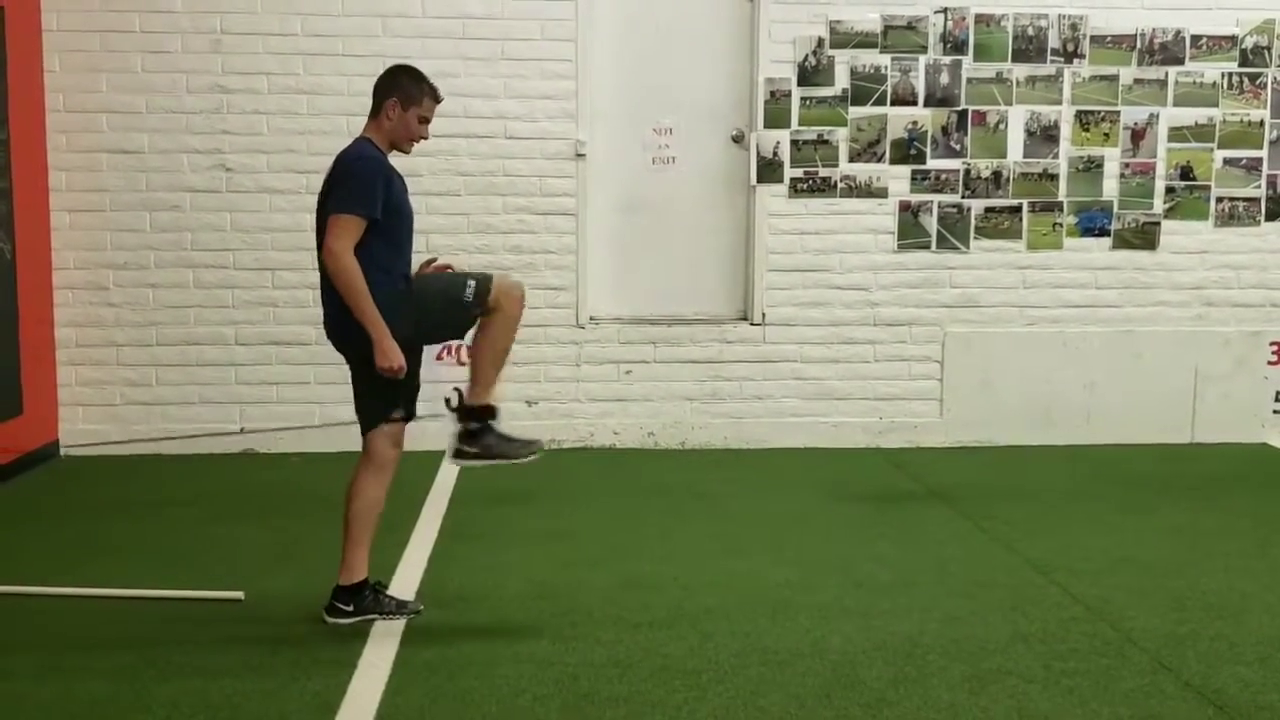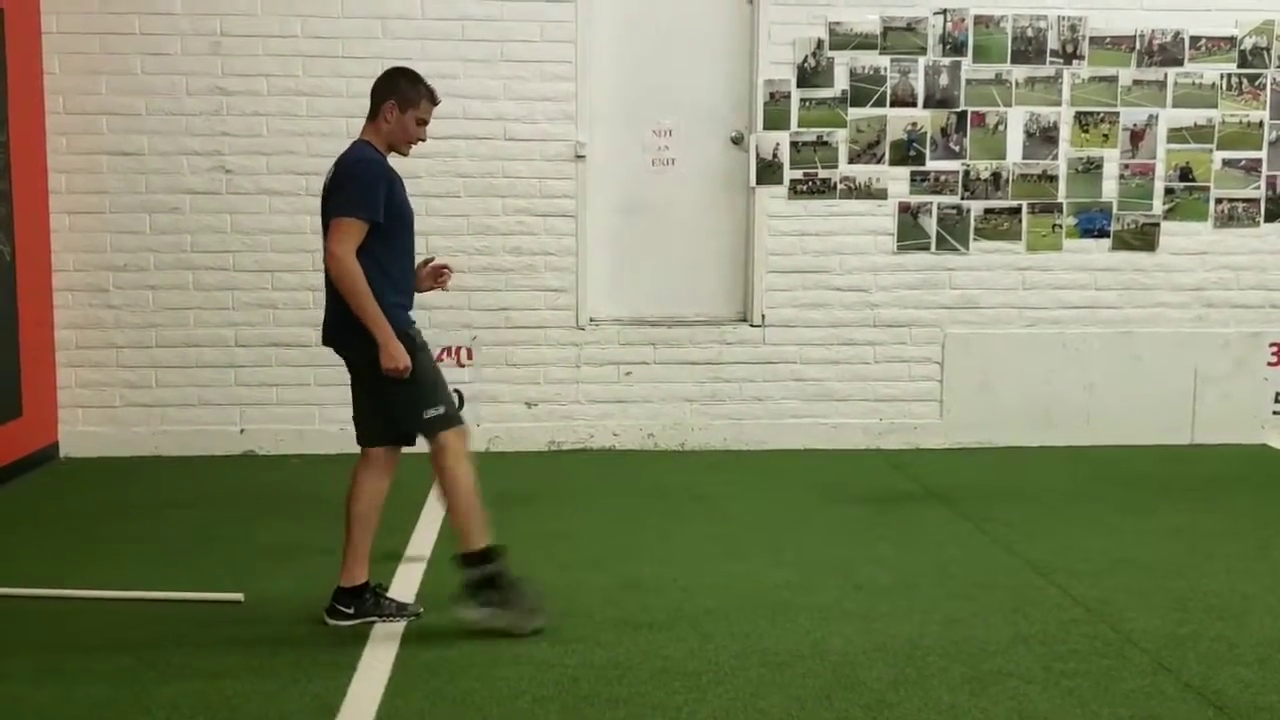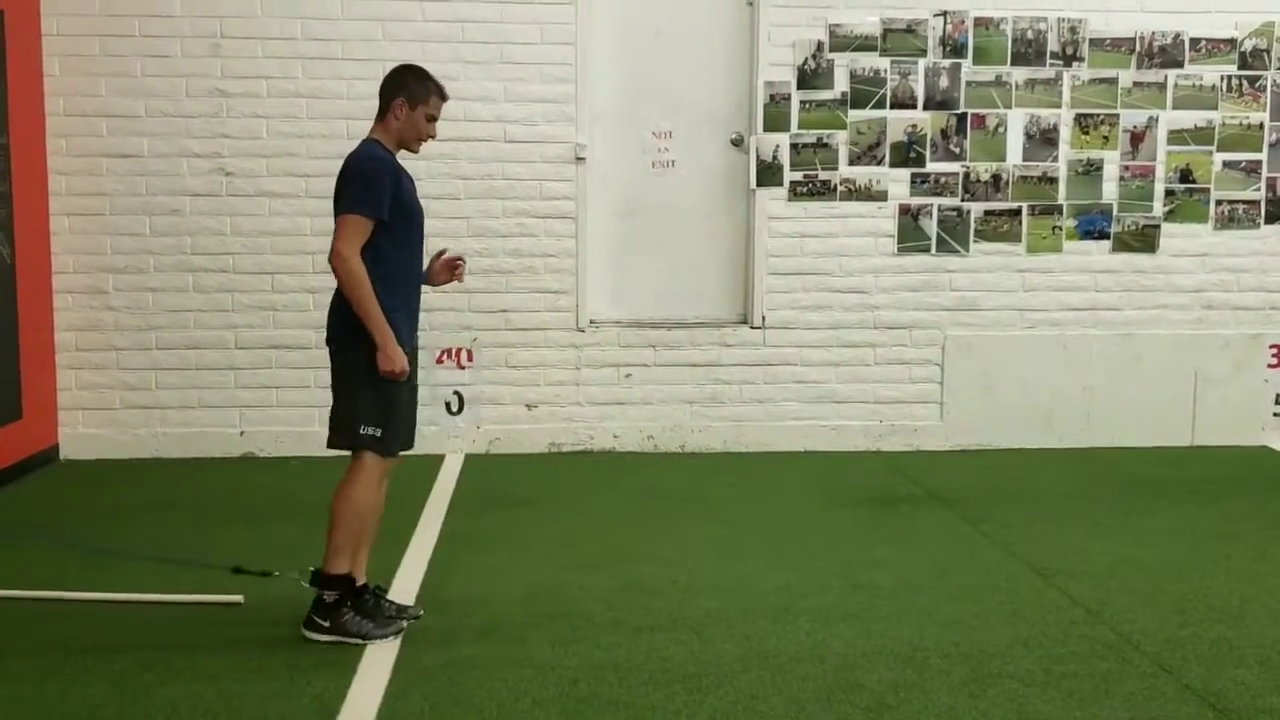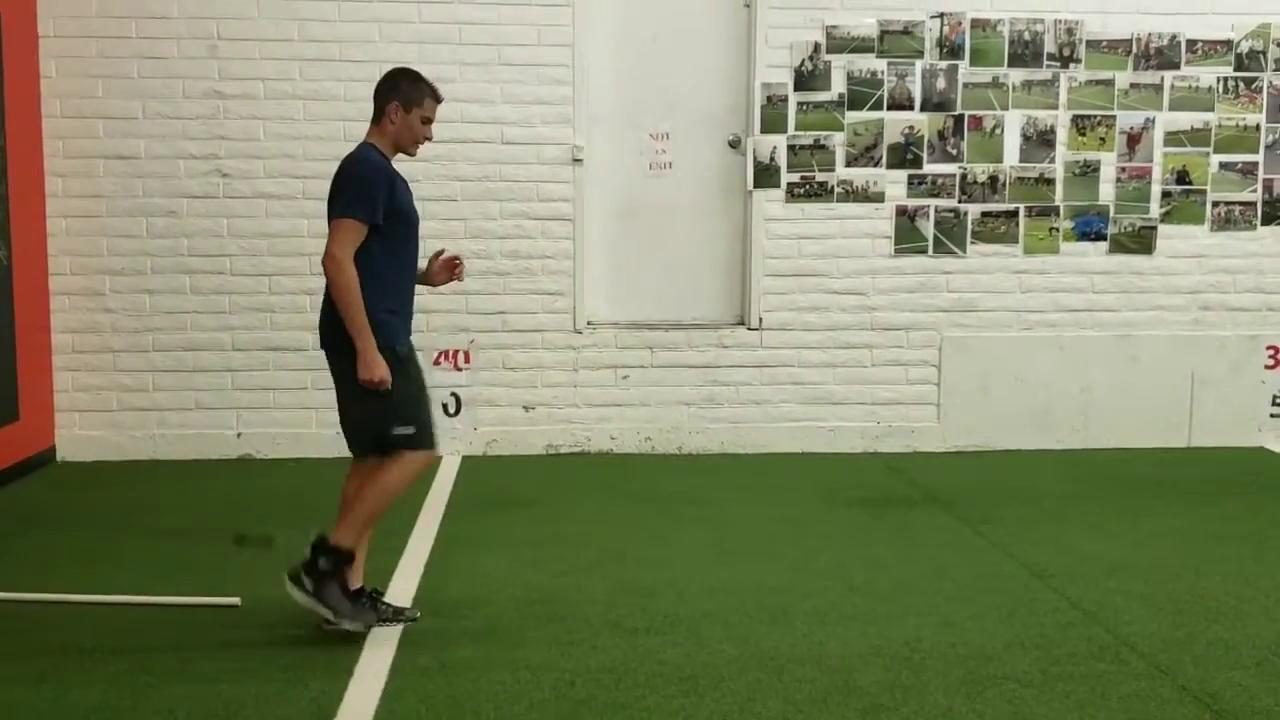
dt=0.3s
person 1, frame 1
left shoulder: (371, 166)
right shoulder: (362, 165)
right elbow: (337, 253)
left wrist: (413, 281)
right wrist: (383, 338)
left hip: (380, 315)
right hip: (377, 317)
left knee: (383, 448)
right knee: (507, 295)
left ankle: (352, 590)
right ankle: (476, 426)
person 1, frame 2
left shoulder: (368, 169)
right shoulder: (361, 169)
right elbow: (340, 258)
left wrist: (413, 279)
right wrist: (387, 338)
left hip: (367, 333)
right hip: (375, 334)
left knee: (379, 454)
right knee: (450, 437)
left ankle: (352, 593)
right ankle: (485, 575)
person 1, frame 3
left shoulder: (384, 167)
right shoulder: (372, 166)
right elbow: (345, 255)
left wrist: (427, 275)
right wrist: (385, 340)
left hip: (384, 336)
right hip: (371, 340)
left knee: (377, 462)
right knee: (371, 461)
left ankle: (356, 590)
right ankle: (329, 603)
person 1, frame 4
left shoulder: (380, 173)
right shoulder: (366, 170)
right elbow: (339, 261)
left wrist: (424, 275)
right wrist: (368, 350)
left hip: (379, 335)
right hip: (368, 339)
left knee: (378, 460)
right knee: (410, 457)
left ankle: (350, 590)
right ankle: (321, 568)
